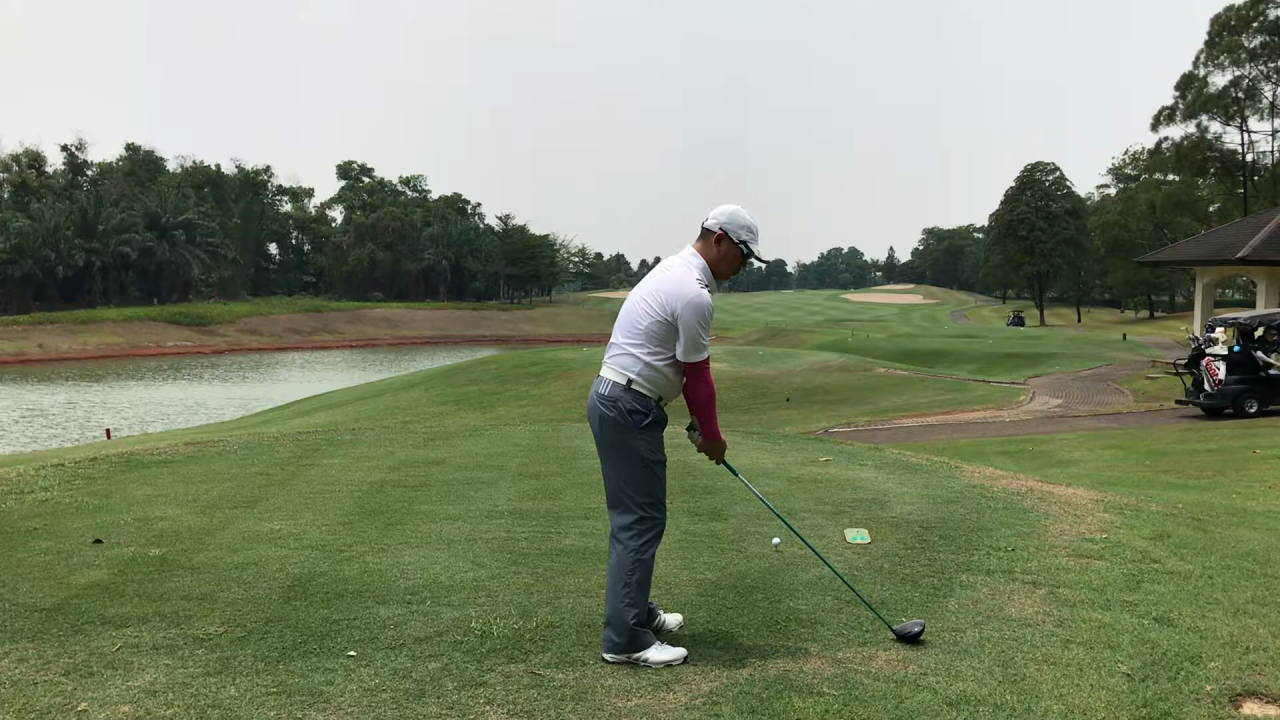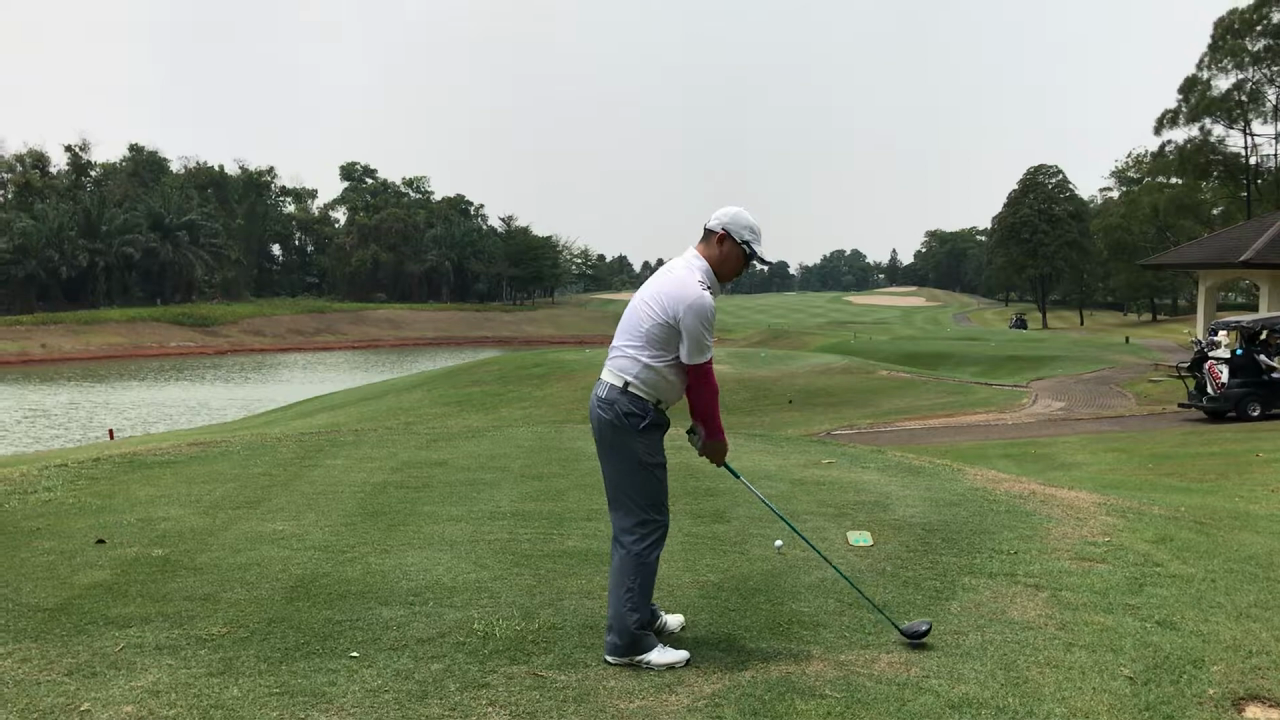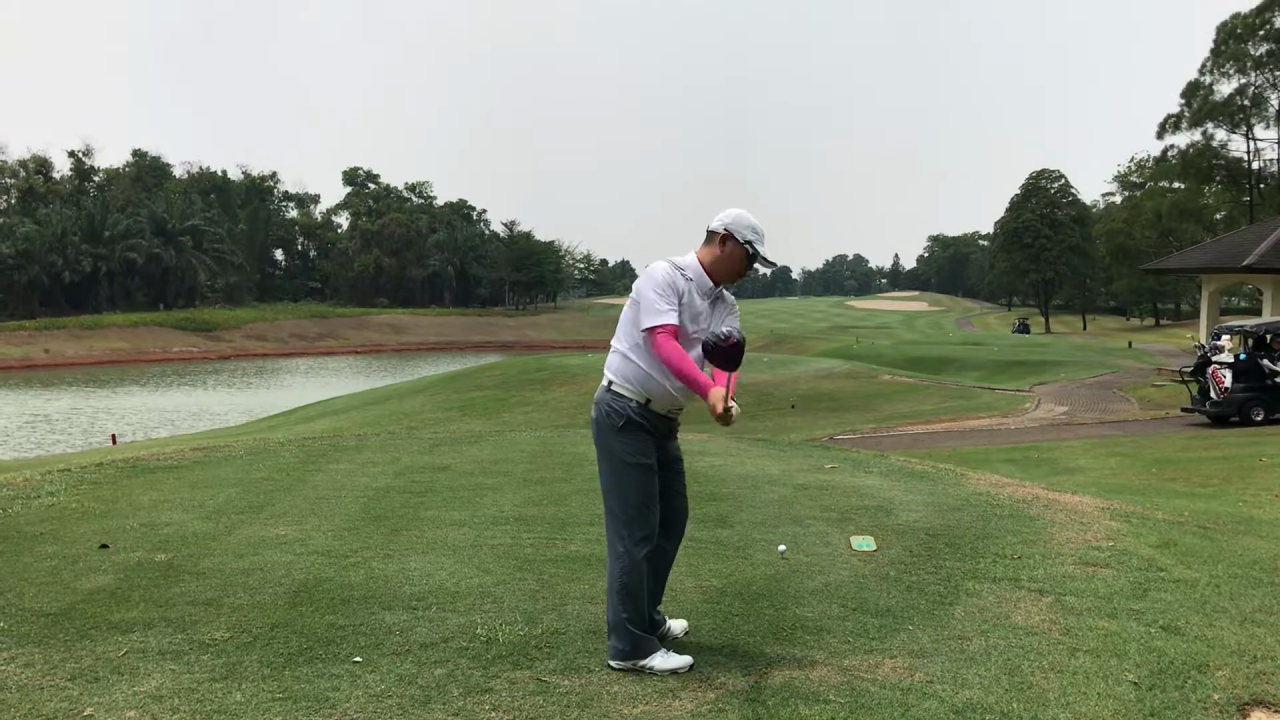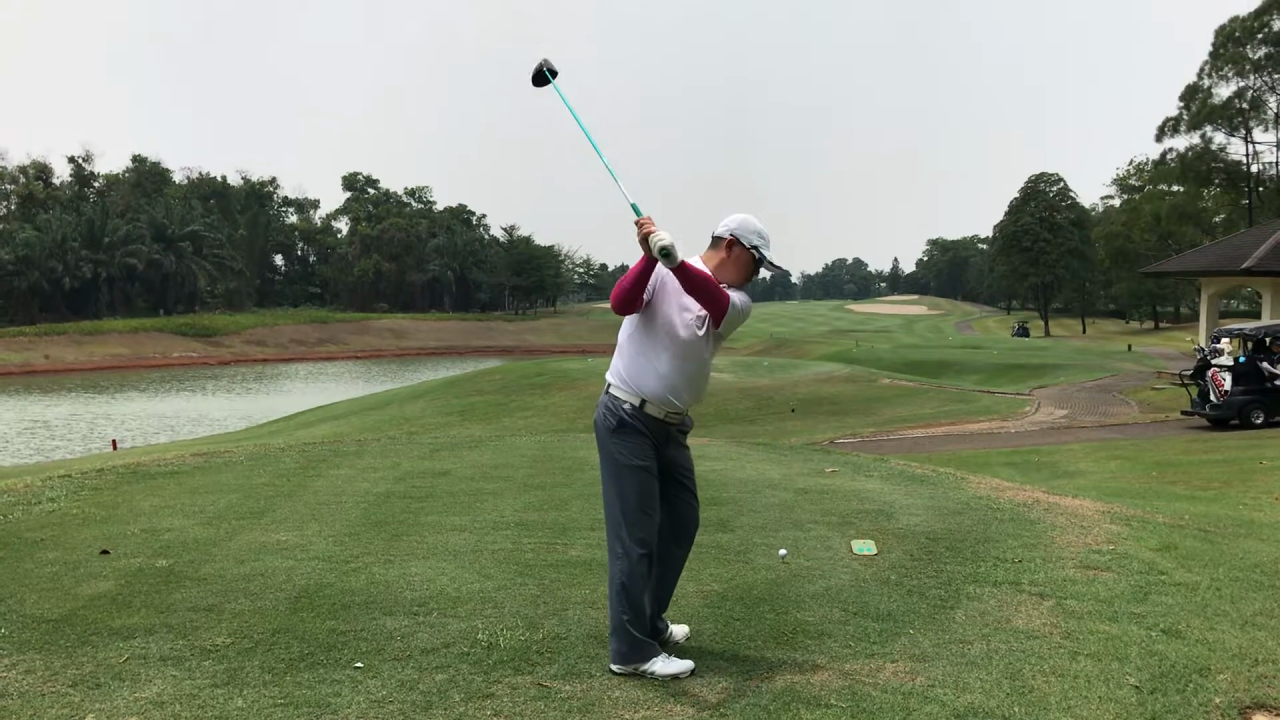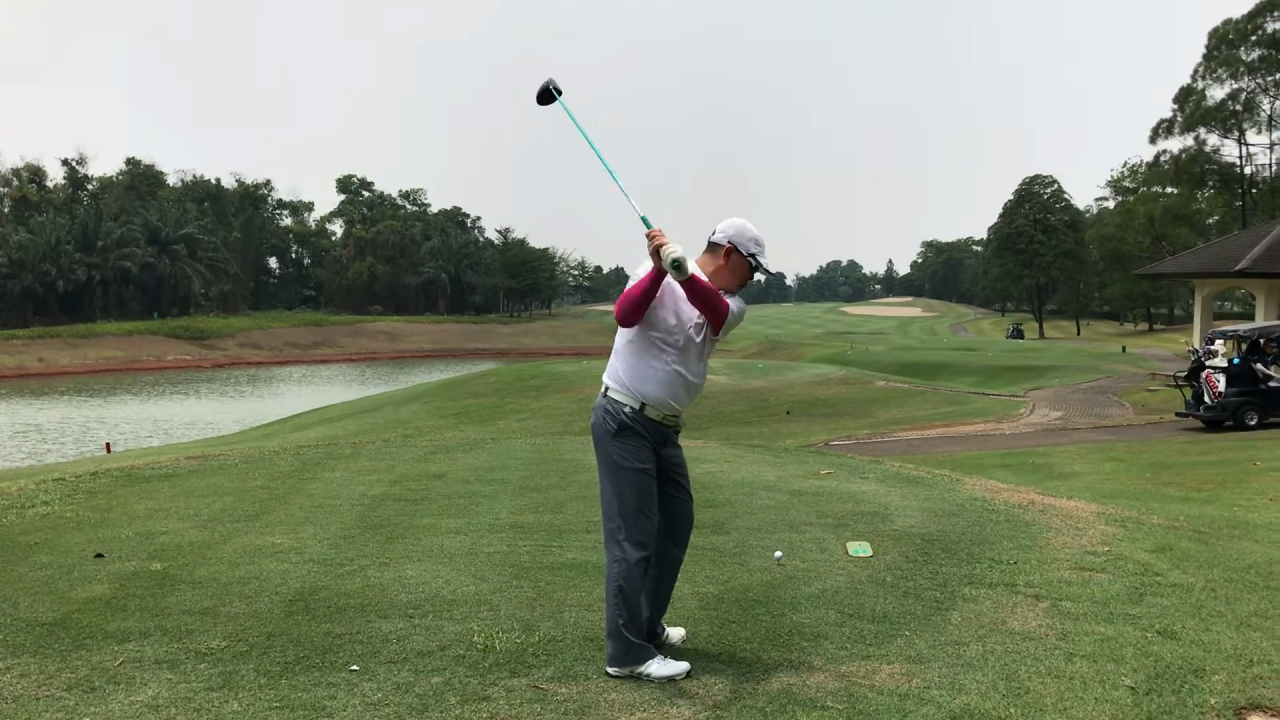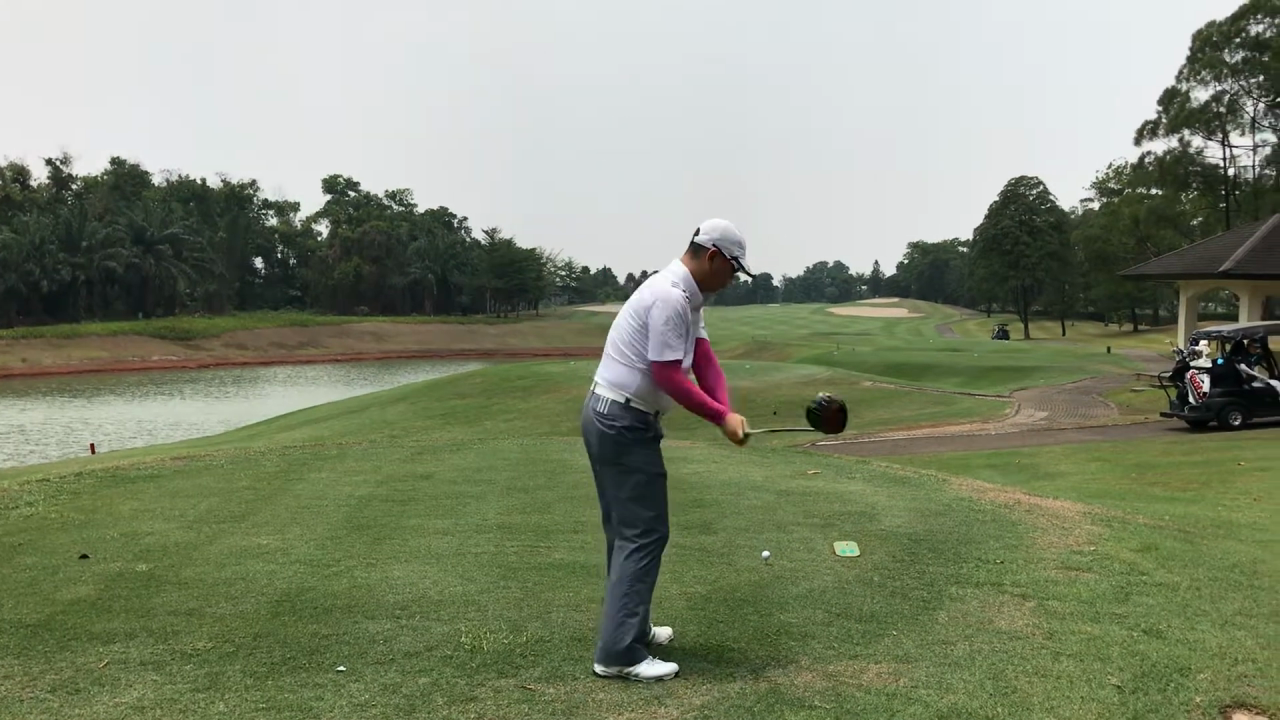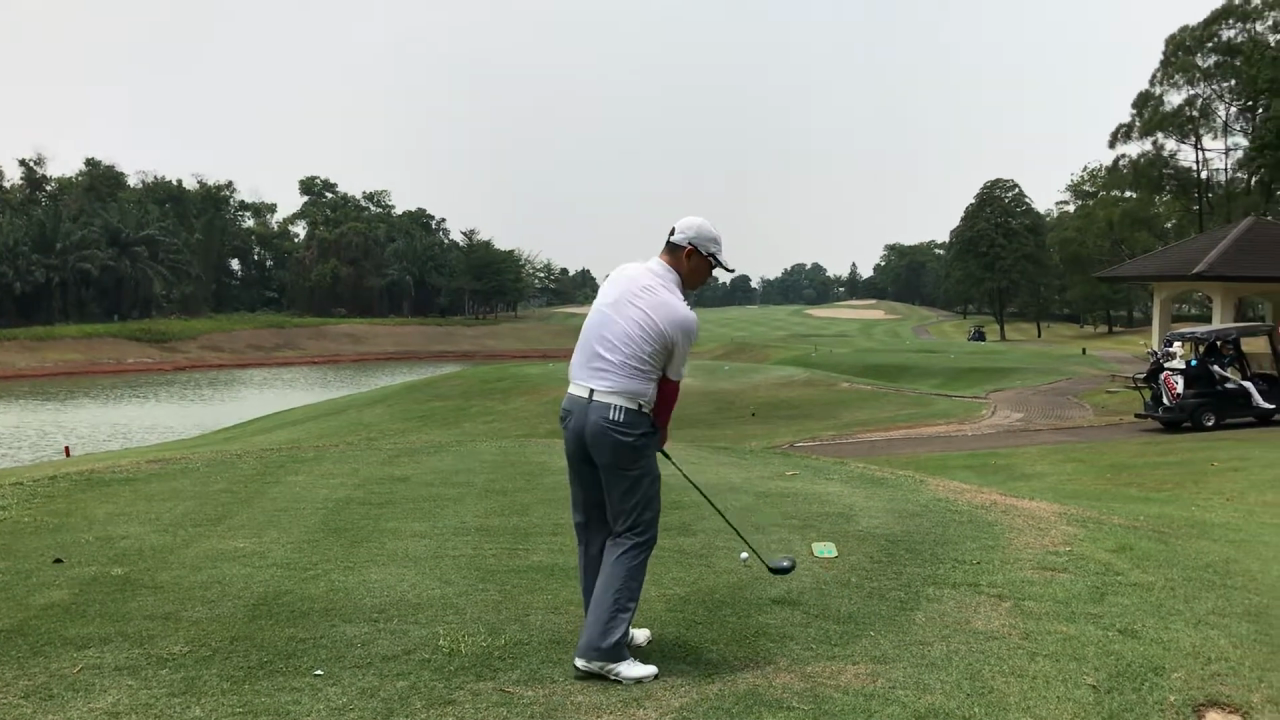
dt=0.3s
person 1, frame 1
left shoulder: (676, 268)
right shoulder: (694, 294)
right elbow: (698, 376)
left wrist: (698, 421)
right wrist: (712, 435)
left hip: (616, 400)
right hip: (628, 408)
left knee: (638, 513)
right knee: (639, 519)
left ankle: (636, 611)
right ankle: (625, 638)
person 1, frame 2
left shoulder: (682, 273)
right shoulder: (695, 297)
left elbow: (693, 370)
right elbow: (702, 378)
left wrist: (699, 423)
right wrist: (715, 436)
left hip: (622, 405)
right hip: (629, 412)
left knee: (643, 517)
right knee: (641, 523)
left ankle: (638, 612)
right ankle: (627, 641)
person 1, frame 3
left shoulder: (726, 304)
right shoulder: (664, 273)
right elbow: (665, 346)
left wrist: (724, 392)
right wrist: (705, 390)
left hip: (661, 420)
right hip: (624, 415)
left knee: (670, 520)
right knee: (634, 529)
left ankle: (644, 618)
right ankle: (630, 645)
person 1, frame 4
left shoulder: (736, 301)
right shoulder: (654, 271)
left elbow: (711, 299)
right elbow: (621, 303)
left wrist: (673, 258)
right wrist: (651, 255)
left hip: (671, 426)
right hip: (626, 419)
left knee: (680, 525)
right knee: (634, 534)
left ankle: (648, 623)
right ankle: (631, 649)
person 1, frame 5
left shoulder: (730, 302)
right shoulder: (655, 277)
left elbow: (714, 308)
right elbow: (625, 315)
left wrist: (679, 264)
right wrist: (660, 267)
left hip: (661, 428)
right hip: (624, 422)
left knee: (674, 527)
right knee: (633, 536)
left ankle: (645, 627)
right ankle: (627, 651)
person 1, frame 6
left shoulder: (692, 298)
right shoulder: (668, 295)
left elbow: (704, 358)
right elbow: (670, 379)
left wrist: (727, 410)
right wrist: (721, 418)
left hip: (612, 418)
right hip: (624, 424)
left knee: (629, 529)
right knee: (643, 534)
left ankle: (629, 627)
right ankle: (618, 652)
person 1, frame 7
left shoulder: (623, 274)
right shoulder: (681, 318)
right elbow: (668, 387)
right wrist: (659, 430)
left hip: (576, 409)
right hip: (620, 423)
left knee: (595, 529)
right knee: (633, 535)
left ankle: (605, 629)
right ankle: (601, 648)
